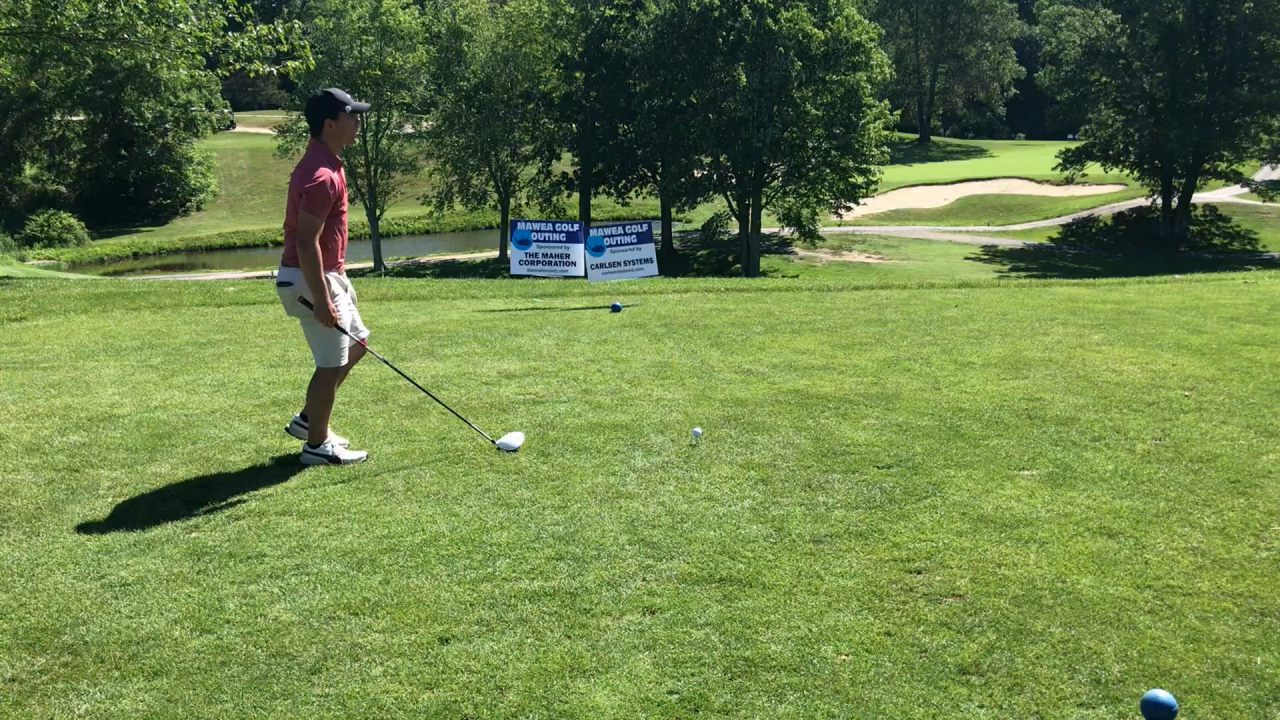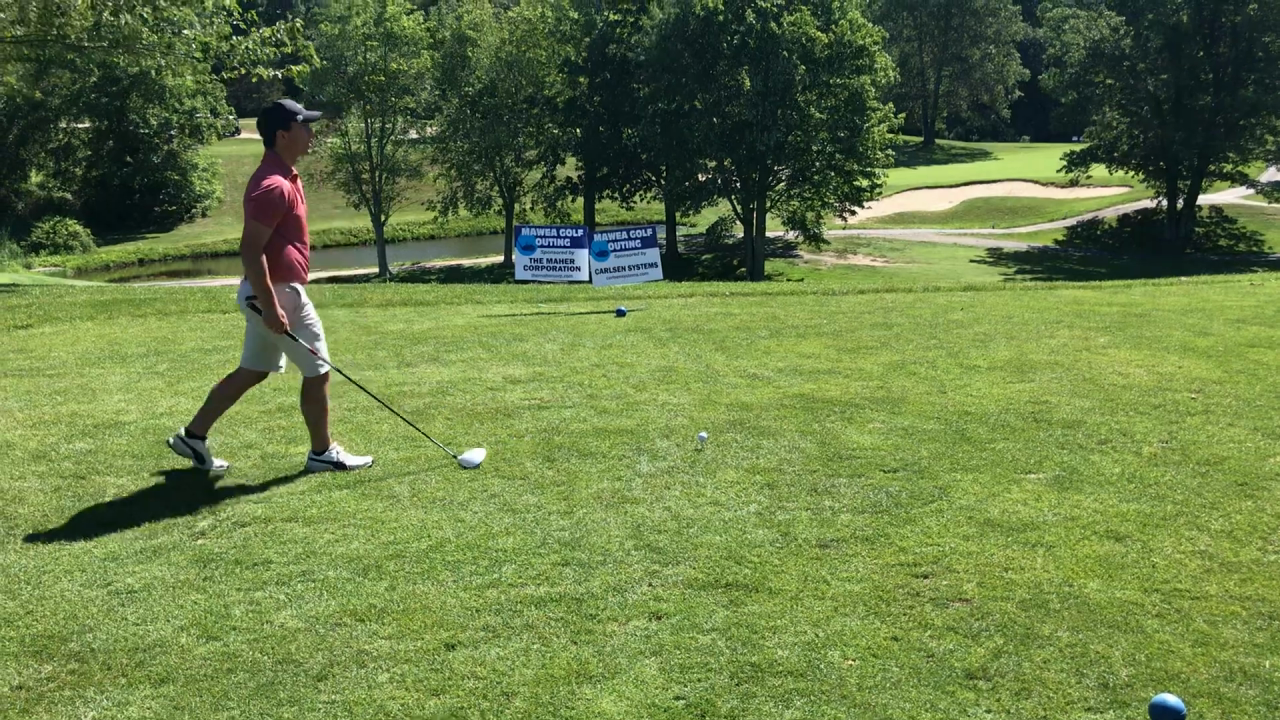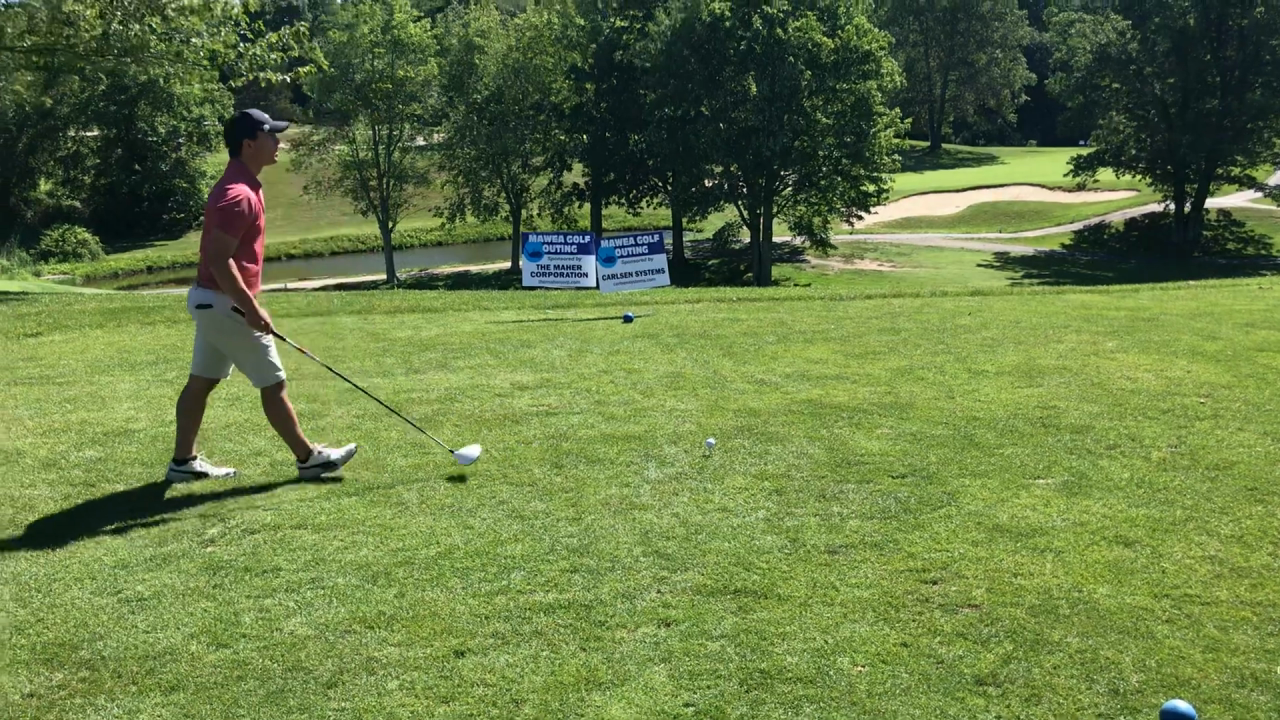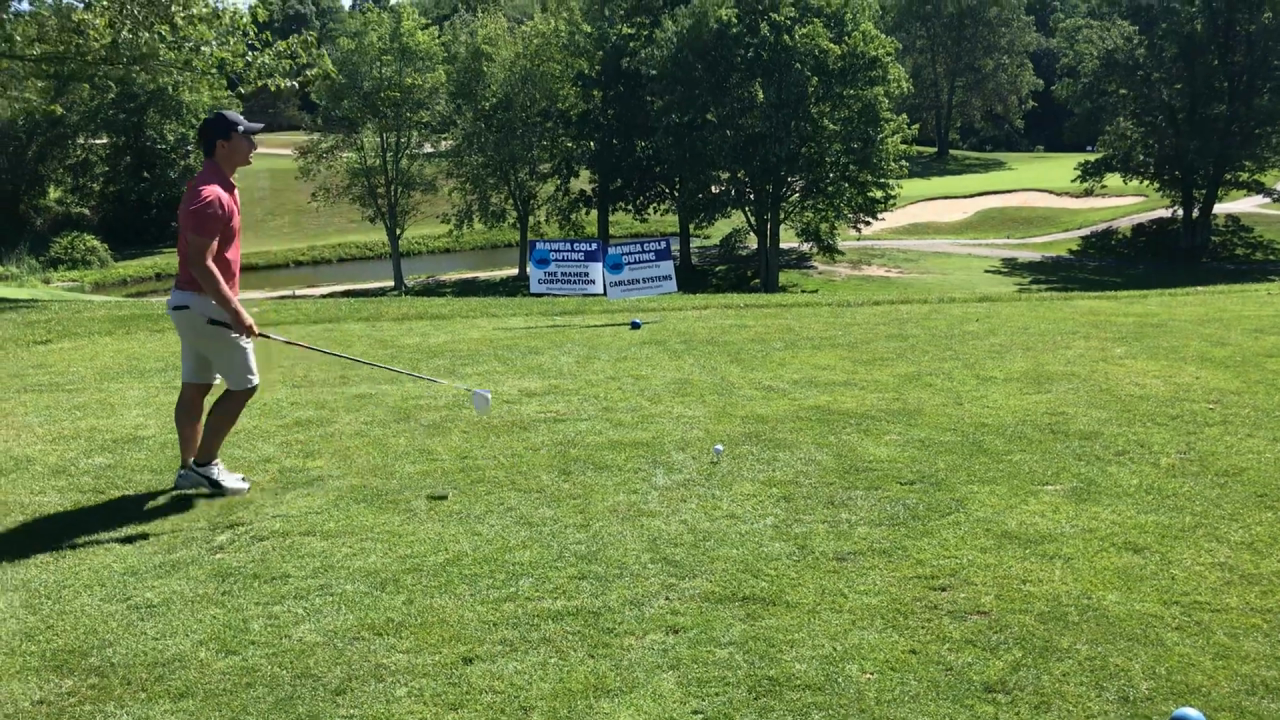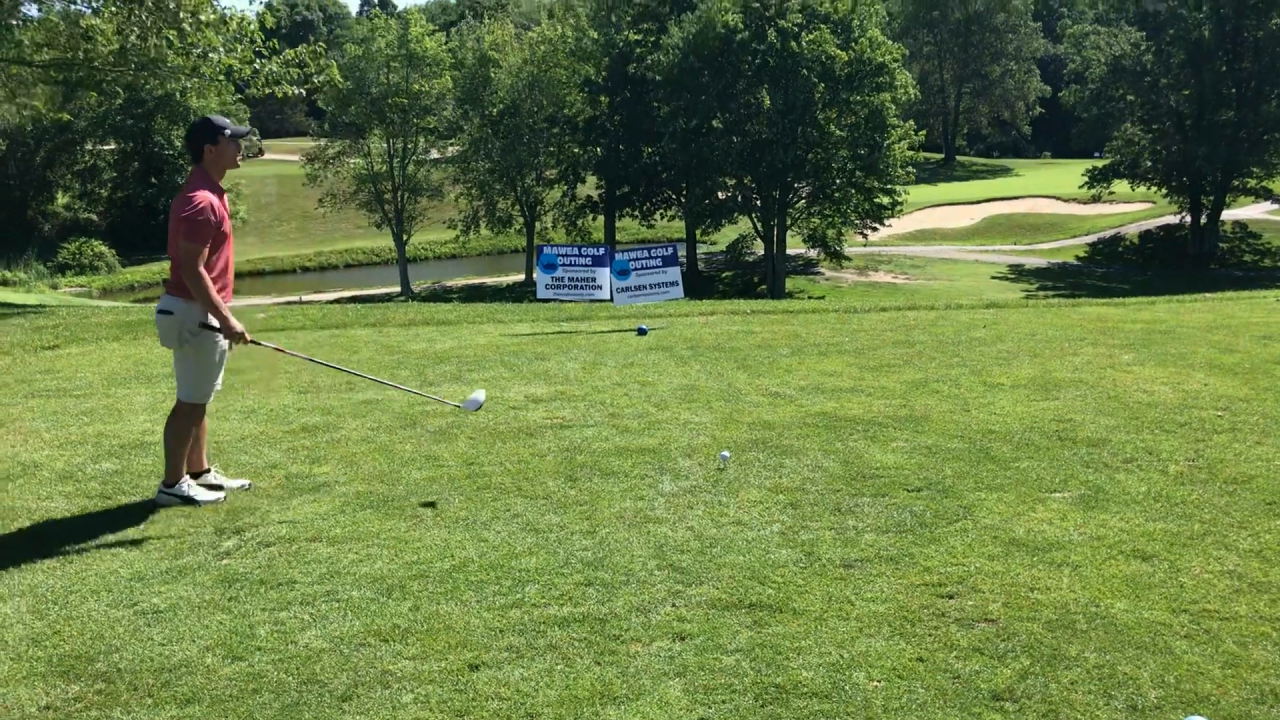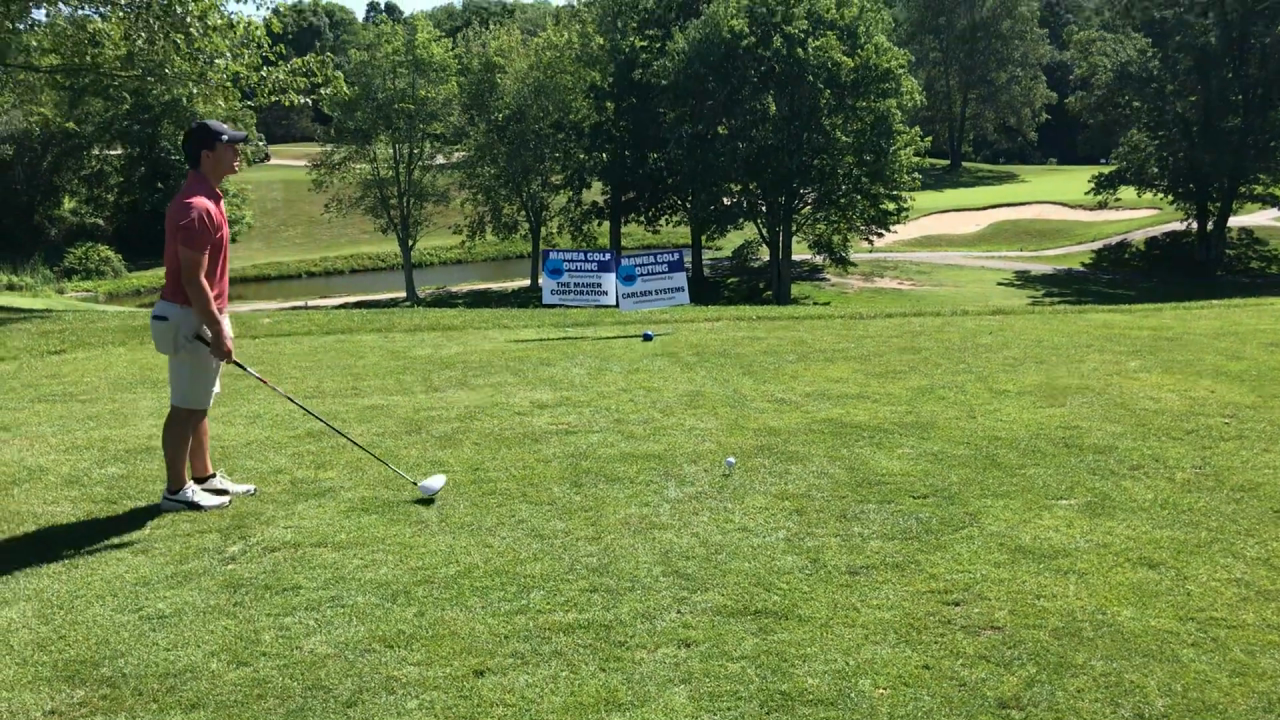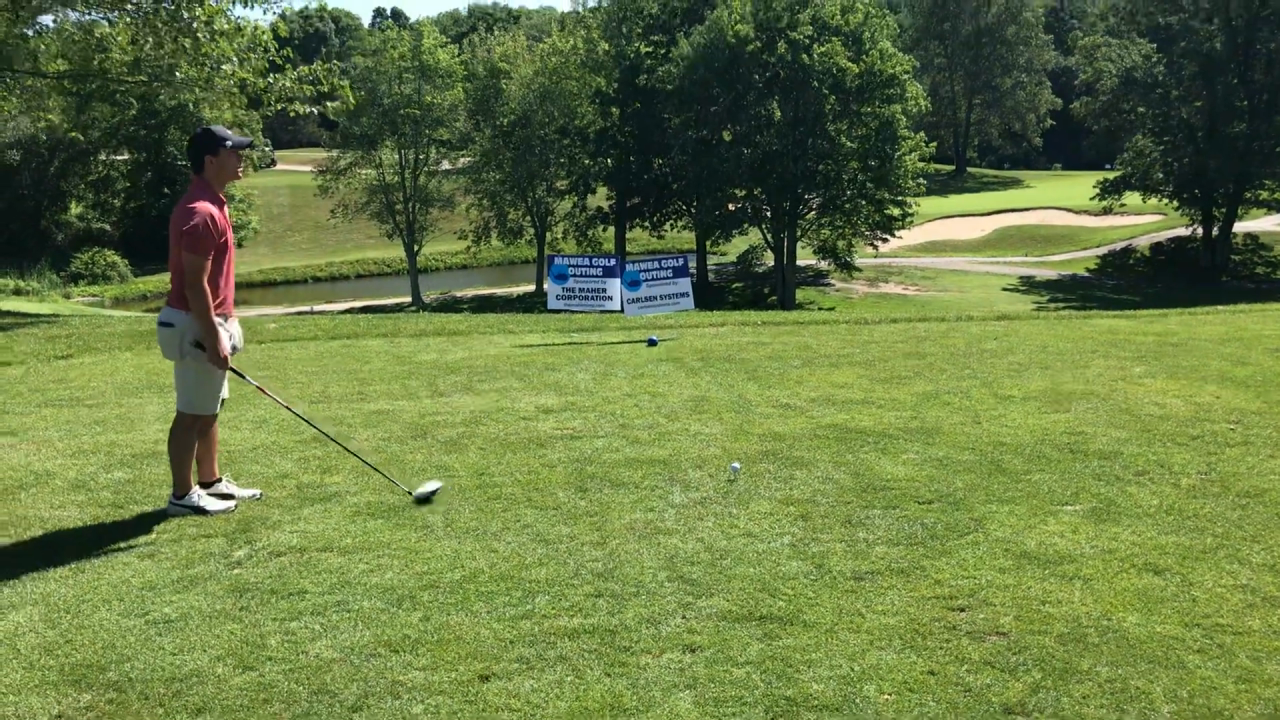
dt=0.2s
person 1, frame 1
left shoulder: (326, 165)
right shoulder: (320, 176)
right elbow: (305, 242)
right wrist: (321, 300)
left hip: (318, 277)
right hip: (308, 280)
left knee: (355, 343)
right knee: (333, 361)
left ankle: (310, 419)
right ankle: (317, 445)
person 1, frame 2
left shoulder: (282, 176)
right shoulder: (274, 186)
right elbow: (253, 252)
right wrist: (273, 308)
left hip: (269, 292)
right hip: (277, 294)
left knee: (252, 371)
right knee: (316, 373)
left ankle: (192, 437)
right ankle: (323, 452)
person 1, frame 3
left shoulder: (241, 186)
right shoulder: (237, 195)
right elbow: (222, 260)
left wrist: (247, 304)
right wrist: (253, 309)
left hip: (213, 300)
right hip: (226, 303)
left knee: (202, 381)
right knee: (272, 382)
left ankle: (184, 461)
right ankle: (308, 456)
person 1, frame 4
left shoulder: (218, 187)
right shoulder: (211, 196)
right elbow: (201, 263)
right wrist: (236, 312)
left hip: (199, 303)
right hip: (206, 306)
left knee: (197, 387)
right knee: (243, 384)
left ankle: (196, 465)
right ankle: (202, 466)
person 1, frame 5
left shoulder: (209, 193)
right shoulder: (201, 202)
right elbow: (192, 271)
left wrist: (220, 315)
right wrist: (226, 320)
left hip: (198, 312)
right hip: (195, 314)
left knee: (196, 399)
right knee: (190, 402)
left ankle: (199, 472)
right ankle: (173, 484)
person 1, frame 6
left shoulder: (207, 198)
right shoulder: (198, 207)
right elbow: (192, 279)
left wrist: (218, 320)
right wrist: (216, 331)
left hip: (200, 317)
right hip: (191, 321)
left knee: (199, 404)
right knee: (186, 408)
left ankle: (205, 477)
right ankle: (177, 490)
person 1, frame 7
left shoulder: (211, 203)
right shoulder: (201, 213)
right elbow: (194, 284)
left wrist: (228, 323)
right wrist: (213, 339)
left hip: (213, 321)
right hip: (197, 326)
left knee: (209, 409)
right knee: (193, 413)
left ankle: (211, 482)
right ankle: (183, 495)
